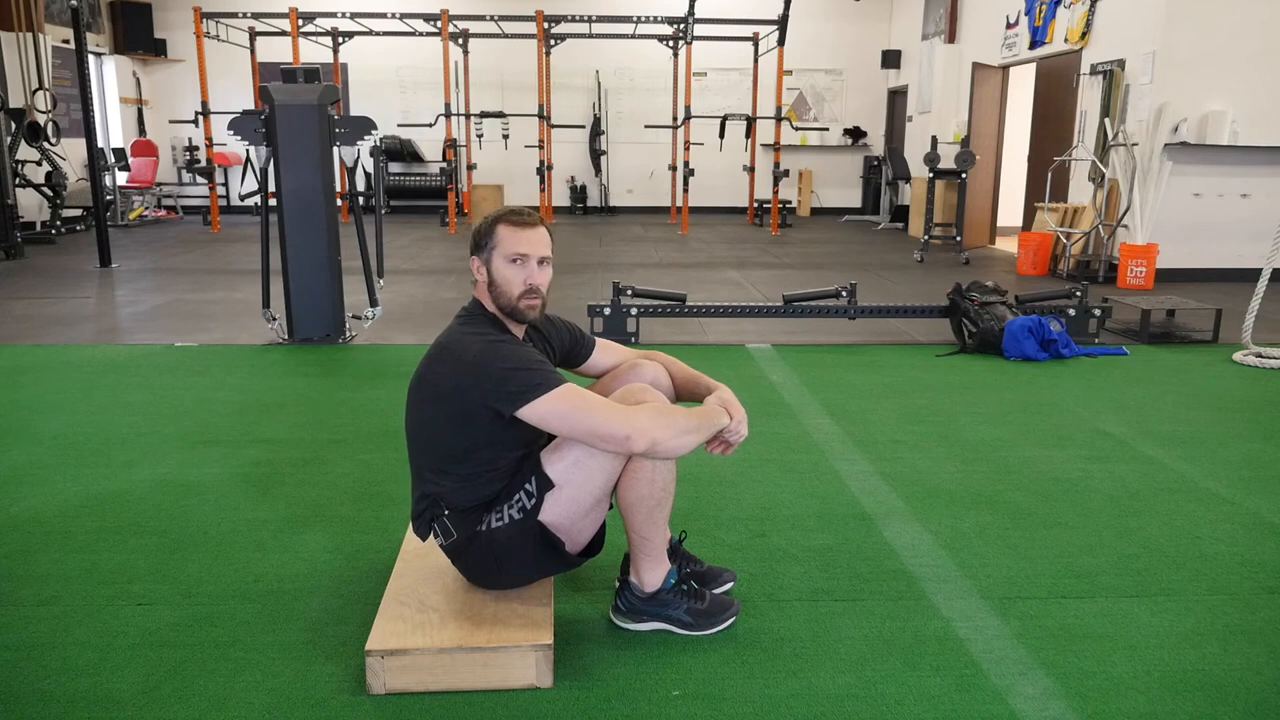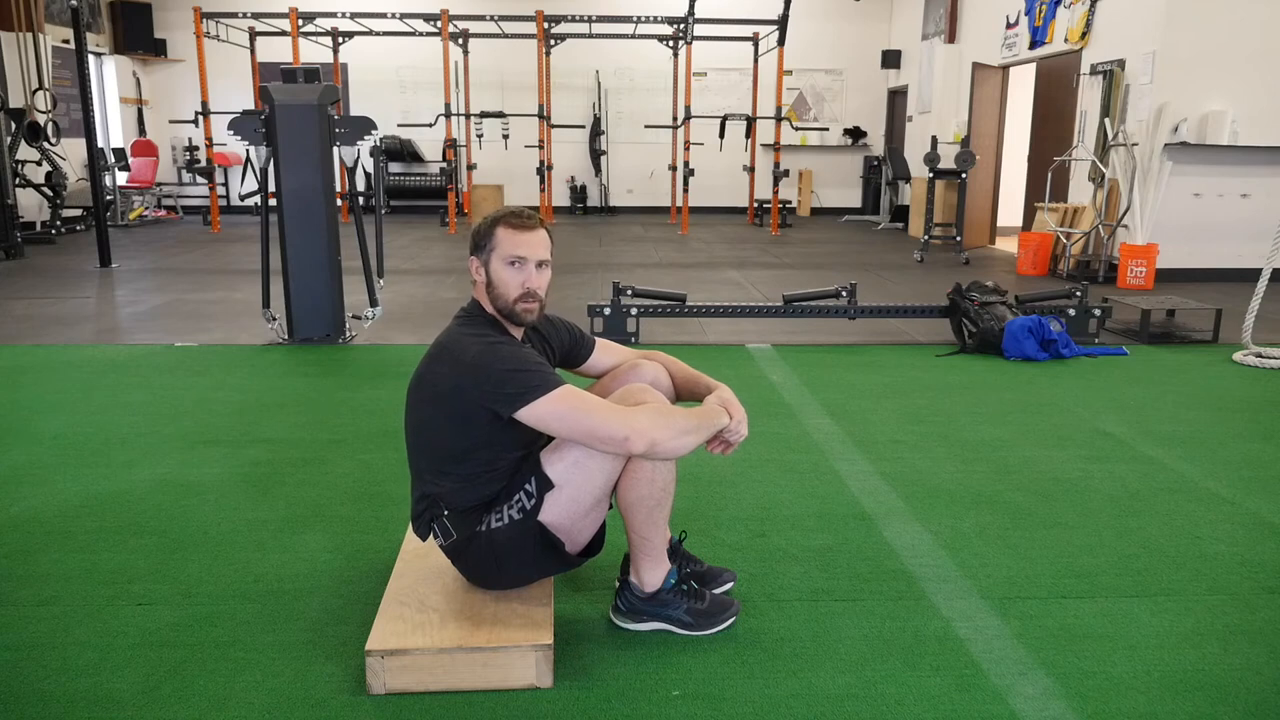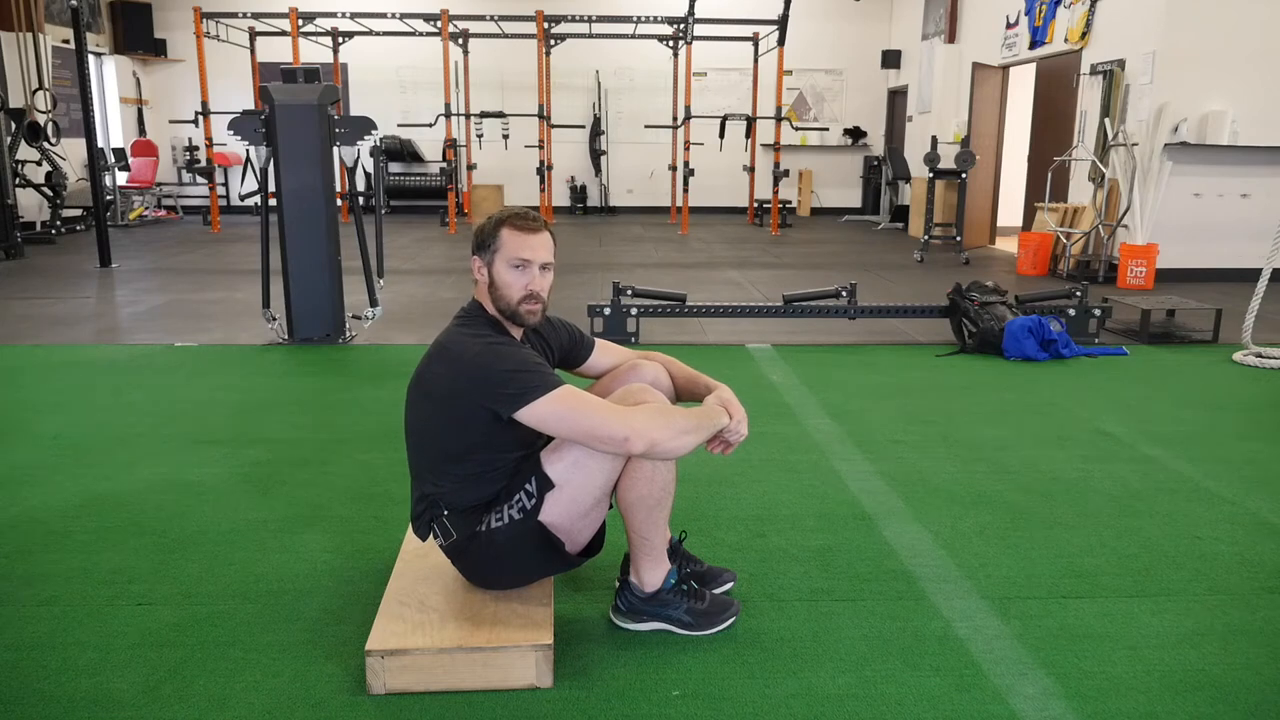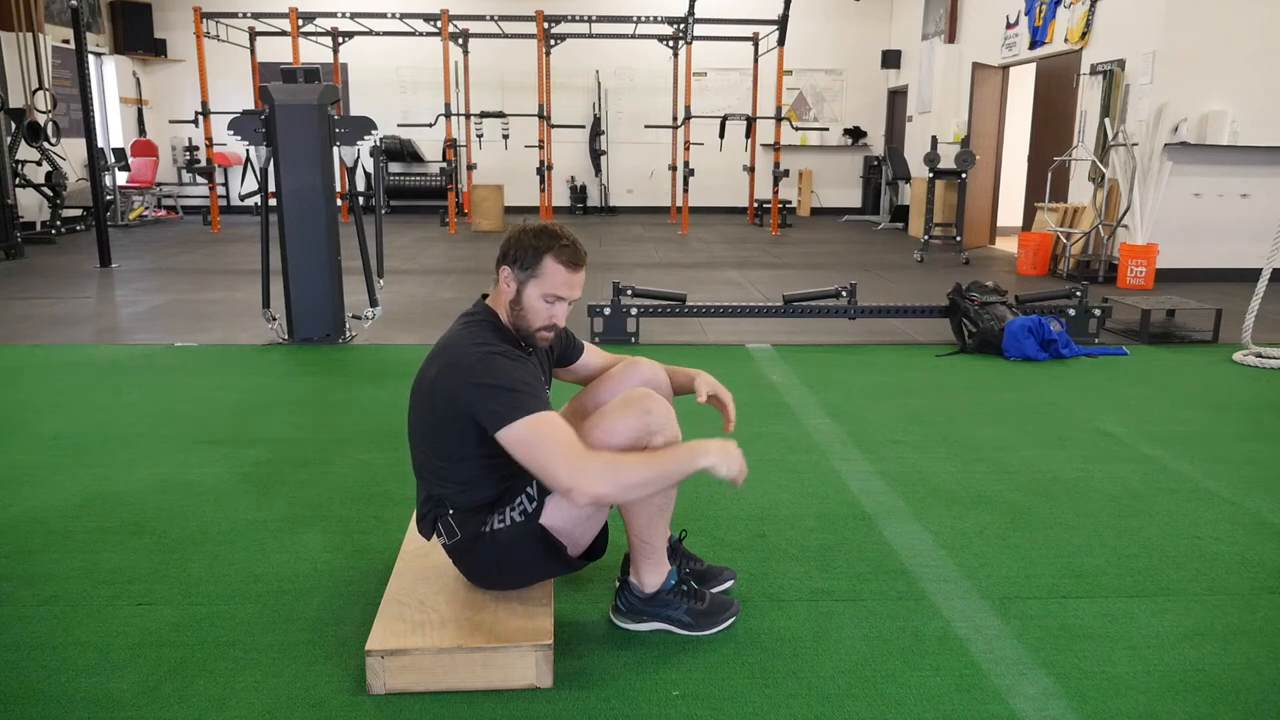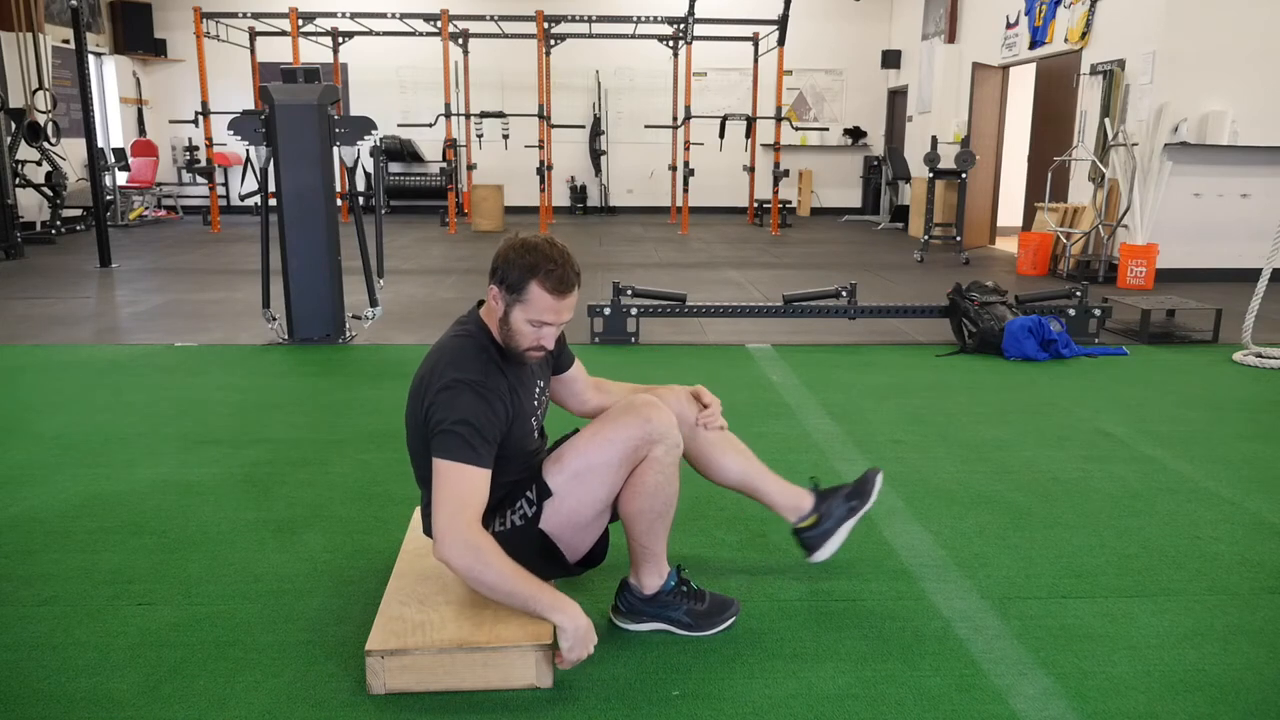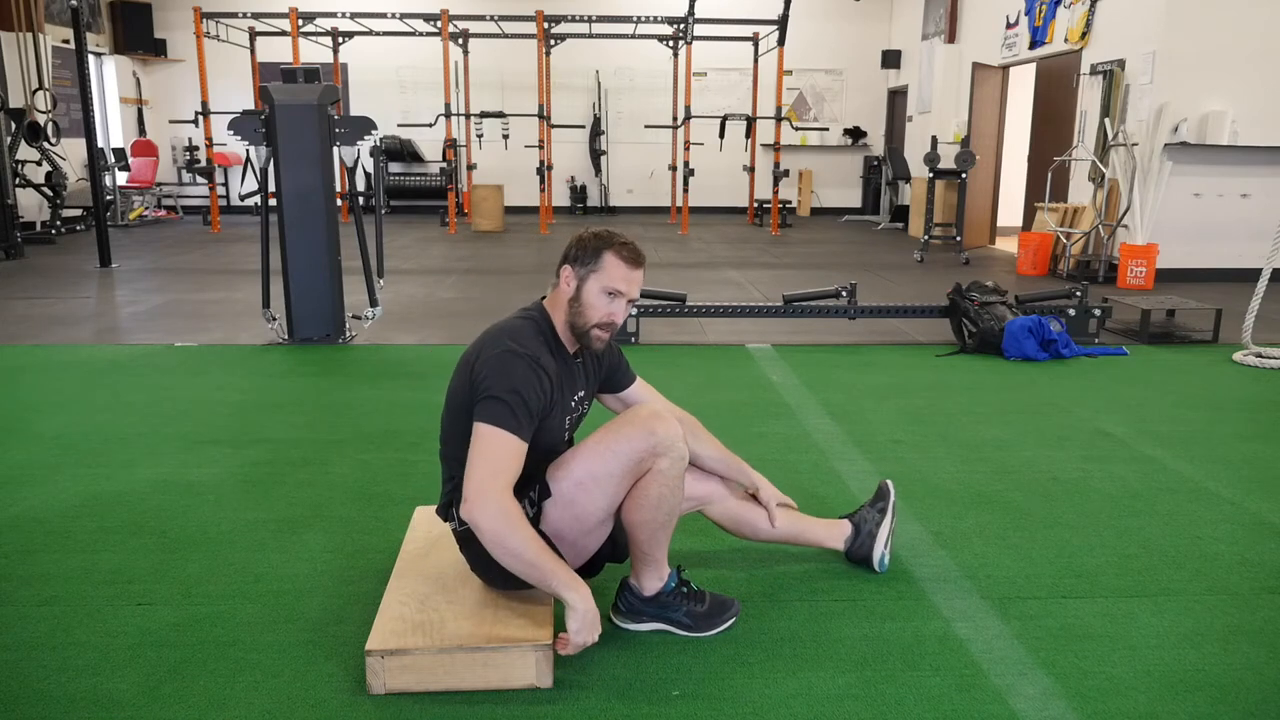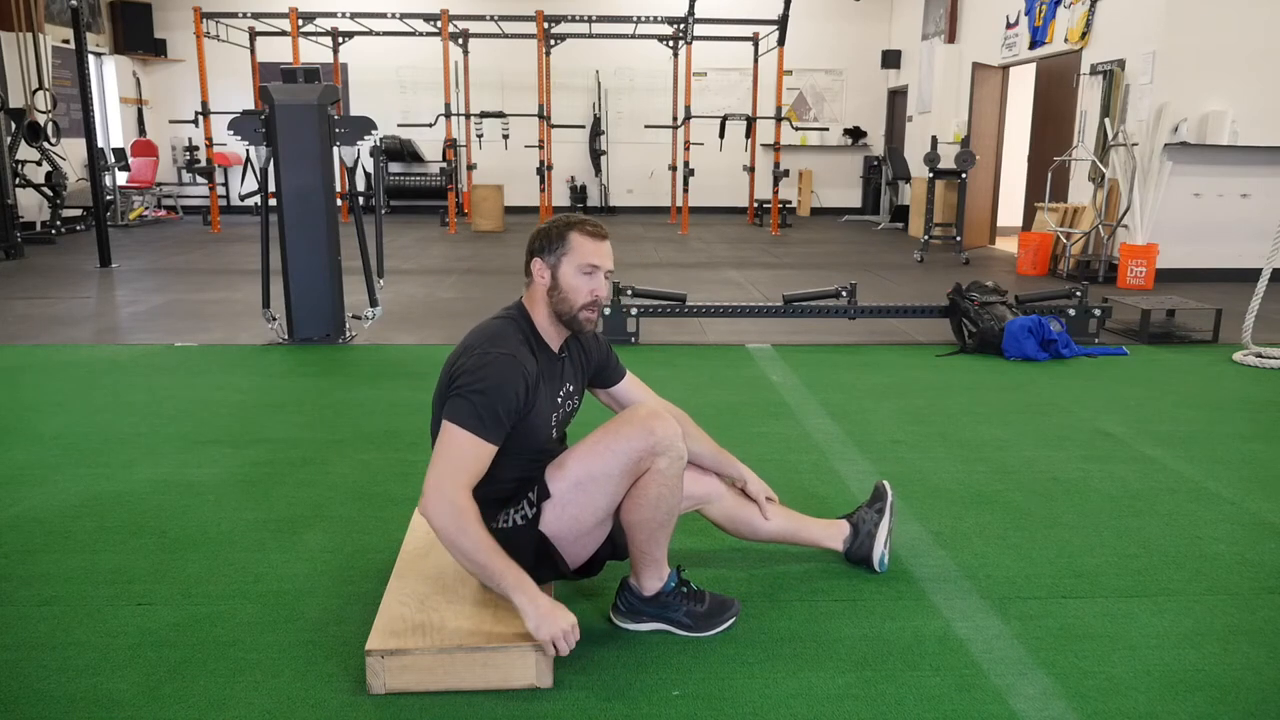
dt=0.7s
person 1, frame 1
left shoulder: (534, 326)
right shoulder: (482, 355)
left elbow: (644, 359)
right elbow: (633, 432)
left wrist: (715, 390)
right wrist: (717, 416)
left hip: (516, 485)
right hip: (485, 537)
left knee: (647, 376)
right knee: (641, 421)
left ankle: (658, 552)
right ankle: (649, 592)
person 1, frame 2
left shoulder: (534, 325)
right shoulder: (480, 356)
left elbow: (644, 359)
right elbow: (631, 435)
left wrist: (715, 390)
right wrist: (716, 416)
left hip: (515, 486)
right hip: (484, 537)
left knee: (646, 377)
right knee: (641, 413)
left ankle: (658, 552)
right ankle: (650, 590)
person 1, frame 3
left shoulder: (533, 325)
right shoulder: (480, 357)
left elbow: (643, 360)
right elbow: (630, 436)
left wrist: (715, 390)
right wrist: (716, 417)
left hip: (515, 486)
right hip: (485, 537)
left knee: (646, 378)
right knee: (640, 417)
left ankle: (658, 552)
right ankle: (650, 591)
person 1, frame 4
left shoulder: (533, 325)
right shoulder: (483, 362)
left elbow: (615, 365)
right elbow: (582, 483)
left wrist: (692, 377)
right wrist: (702, 453)
left hip: (517, 486)
right hip: (490, 538)
left knee: (643, 377)
right knee: (648, 416)
left ankle: (658, 551)
right ankle: (650, 591)
person 1, frame 5
left shoulder: (530, 331)
right shoulder: (465, 385)
left elbow: (587, 393)
right elbow: (455, 543)
left wrist: (683, 396)
right wrist: (563, 611)
left hip: (529, 489)
right hip: (509, 540)
left knee: (678, 407)
right knee: (650, 421)
left ankle: (808, 514)
right ankle: (649, 594)
person 1, frame 6
left shoulder: (590, 342)
right shoulder: (517, 360)
left elbow: (674, 416)
right elbow: (483, 506)
left wrist: (754, 479)
right wrist: (576, 594)
left hip: (545, 505)
right hip: (505, 543)
left knee: (703, 485)
right knee: (655, 431)
left ankle: (846, 537)
right ankle: (649, 594)
person 1, frame 7
left shoulder: (578, 339)
right shoulder: (498, 364)
left elbow: (660, 407)
right elbow: (441, 500)
left wrist: (739, 471)
right wrist: (529, 599)
left hip: (544, 508)
right hip: (510, 539)
left knee: (704, 485)
right knee: (653, 432)
left ankle: (847, 537)
right ankle: (649, 595)
